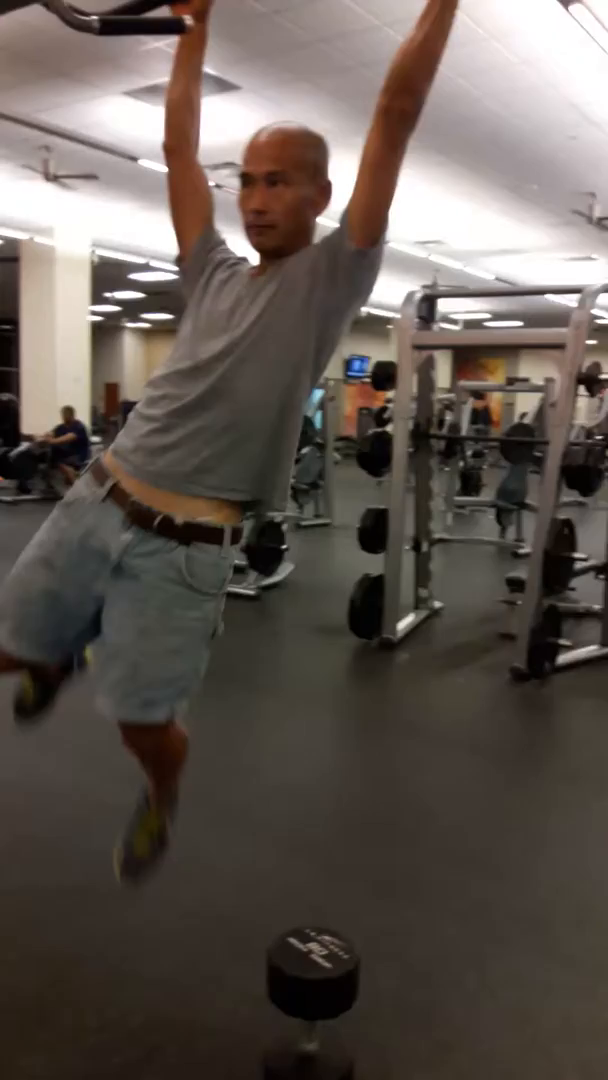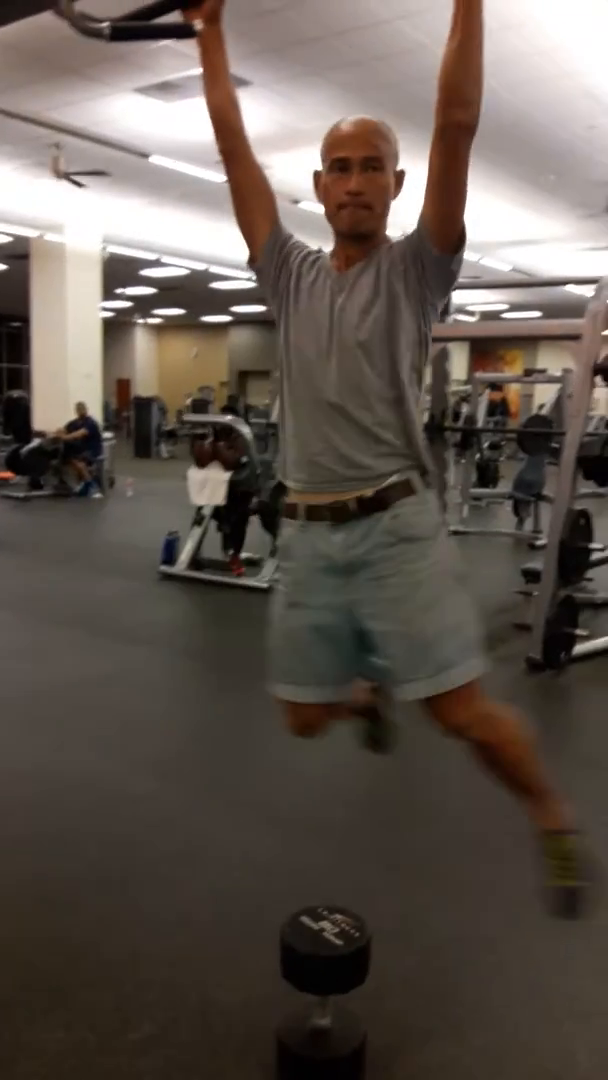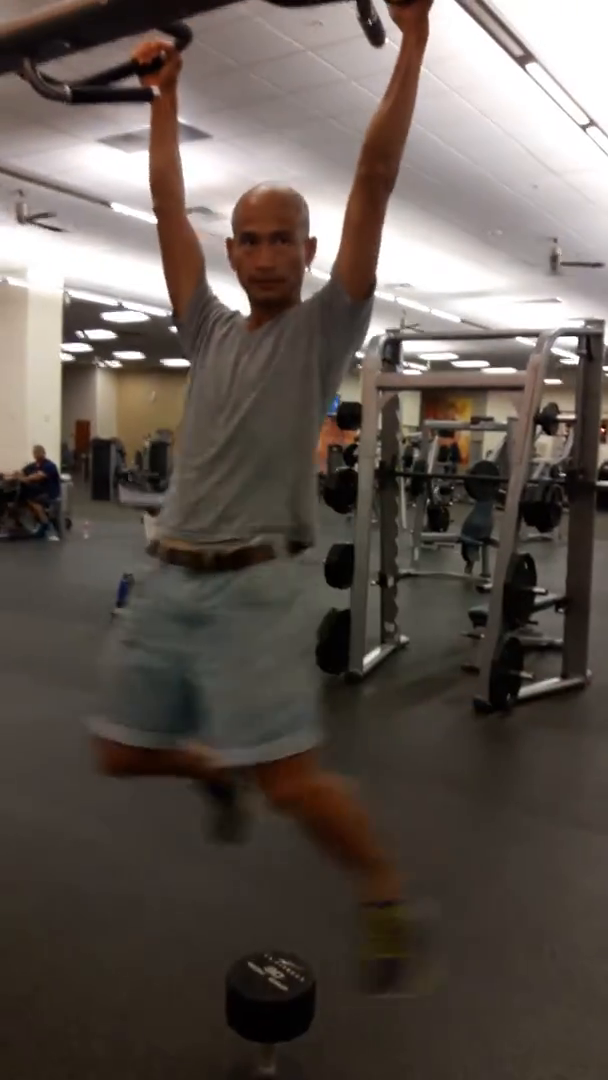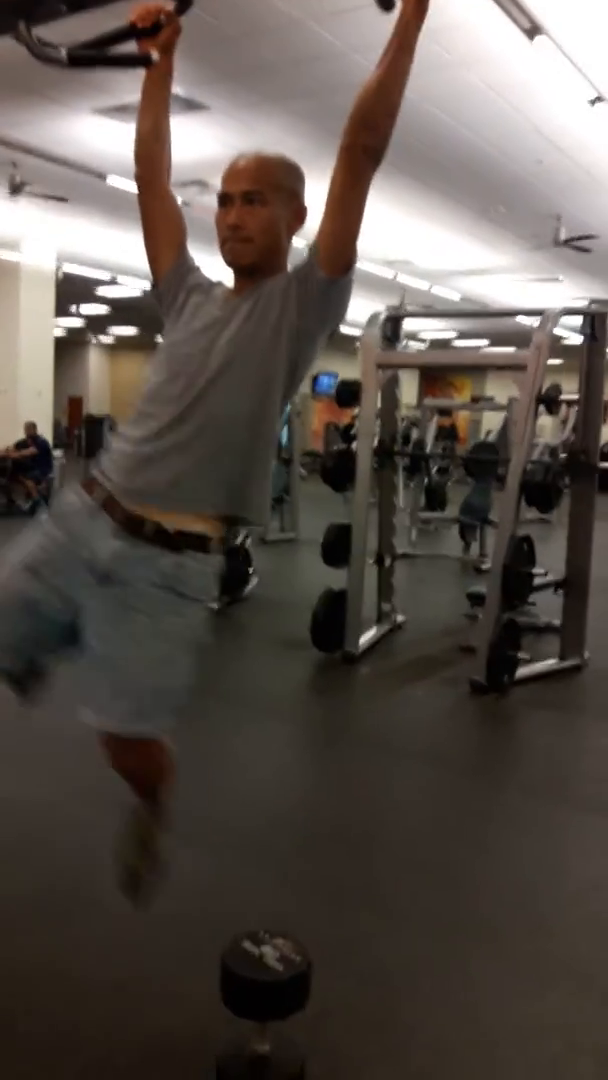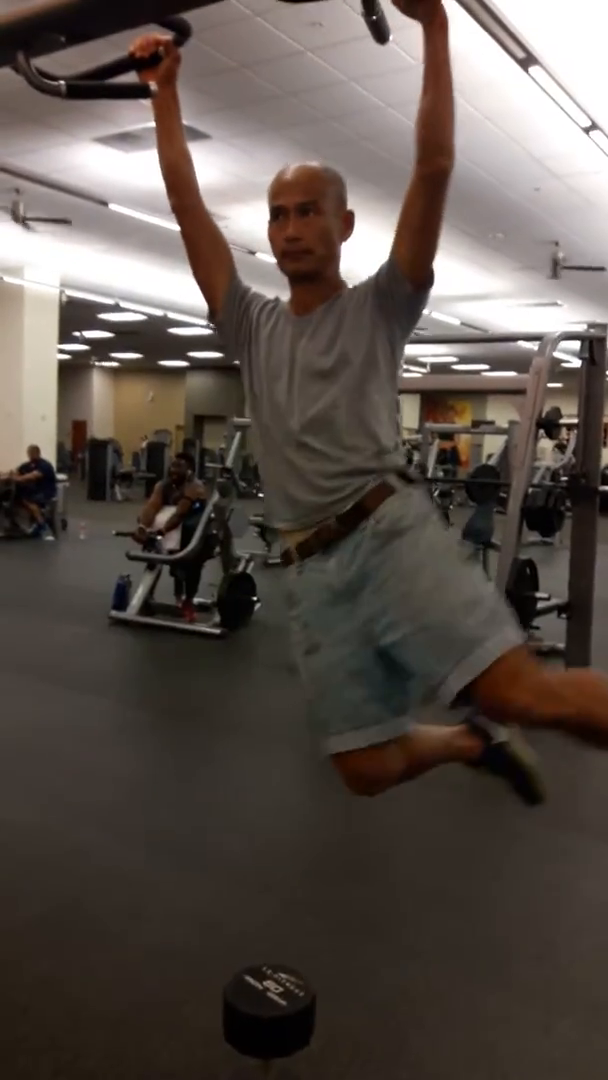
dt=0.7s
person 1, frame 1
left shoulder: (332, 277)
right shoulder: (215, 274)
left elbow: (394, 119)
right elbow: (179, 153)
left hip: (183, 549)
right hip: (96, 506)
left knee: (143, 724)
left ankle: (161, 799)
person 1, frame 2
left shoulder: (415, 264)
right shoulder: (293, 273)
left elbow: (456, 125)
right elbow: (235, 153)
left hip: (396, 527)
right hip: (309, 534)
left knee: (460, 707)
right knee: (305, 715)
left ankle: (554, 824)
right ankle: (369, 694)
person 1, frame 3
left shoulder: (325, 324)
right shoulder: (212, 329)
left elbow: (372, 182)
right elbow: (170, 215)
right wrist: (164, 101)
left hip: (251, 585)
right hip: (167, 579)
left knee: (287, 777)
right knee: (118, 753)
left ankle: (387, 897)
right ankle: (204, 758)
person 1, frame 4
left shoulder: (304, 299)
right shoulder: (189, 298)
left elbow: (359, 156)
right elbow: (151, 185)
left hip: (166, 560)
right hip: (83, 523)
left knee: (129, 742)
left ankle: (150, 812)
person 1, frame 5
left shoulder: (379, 305)
right shoulder: (253, 323)
left elbow: (432, 169)
right elbow: (187, 206)
right wrist: (166, 93)
left hip: (385, 535)
right hip: (311, 563)
left knee: (520, 690)
right knee: (364, 761)
right ankle: (472, 734)
